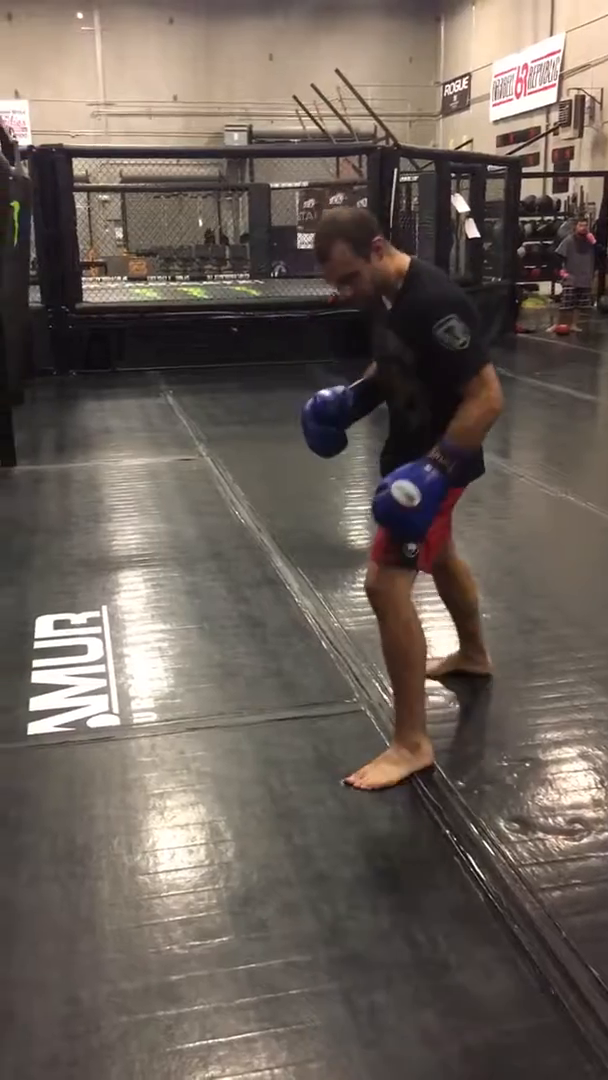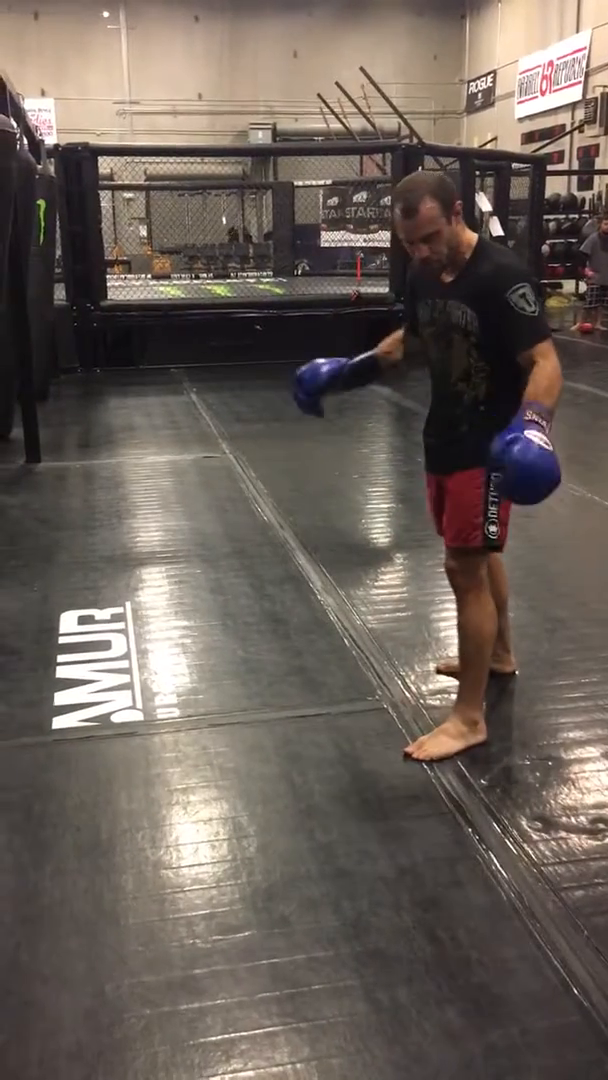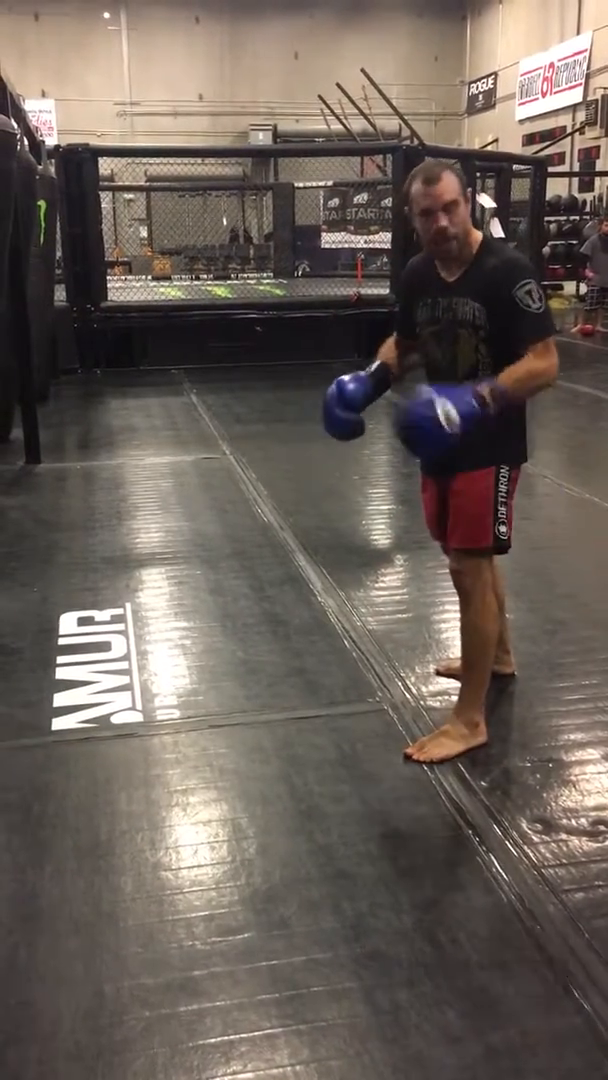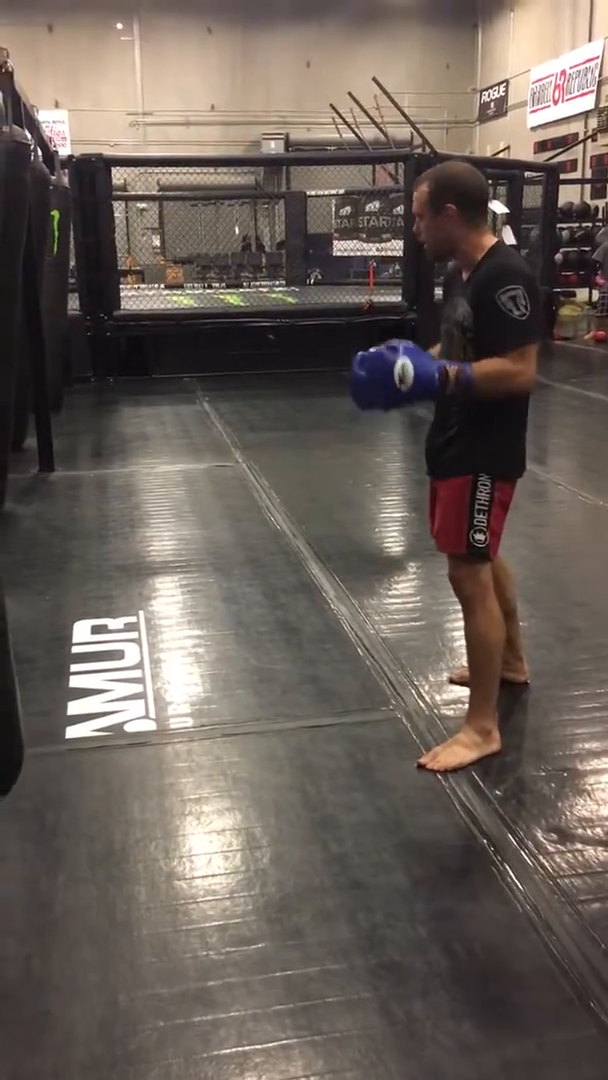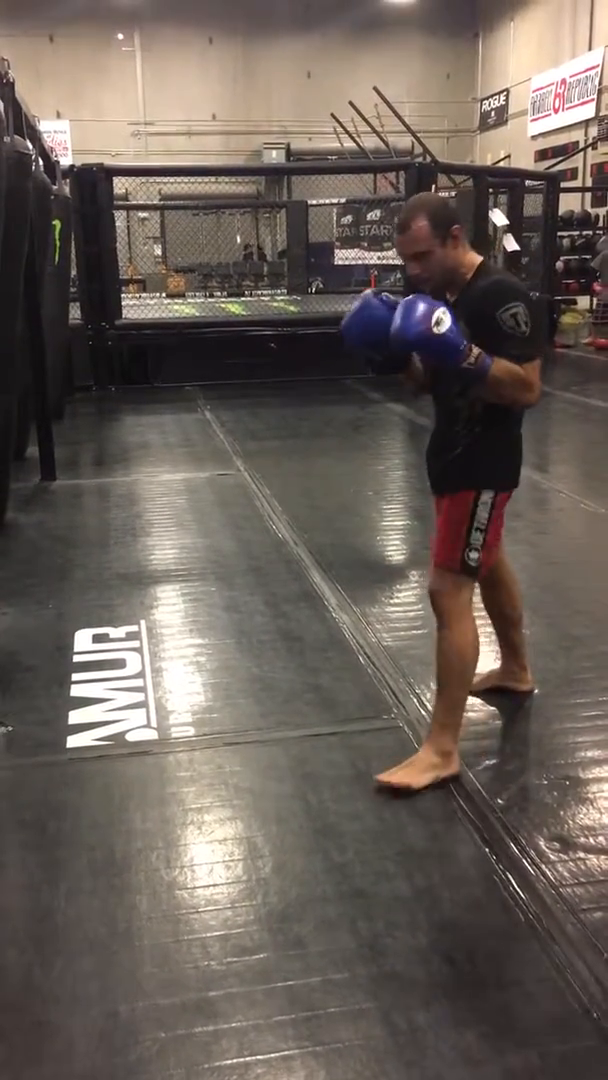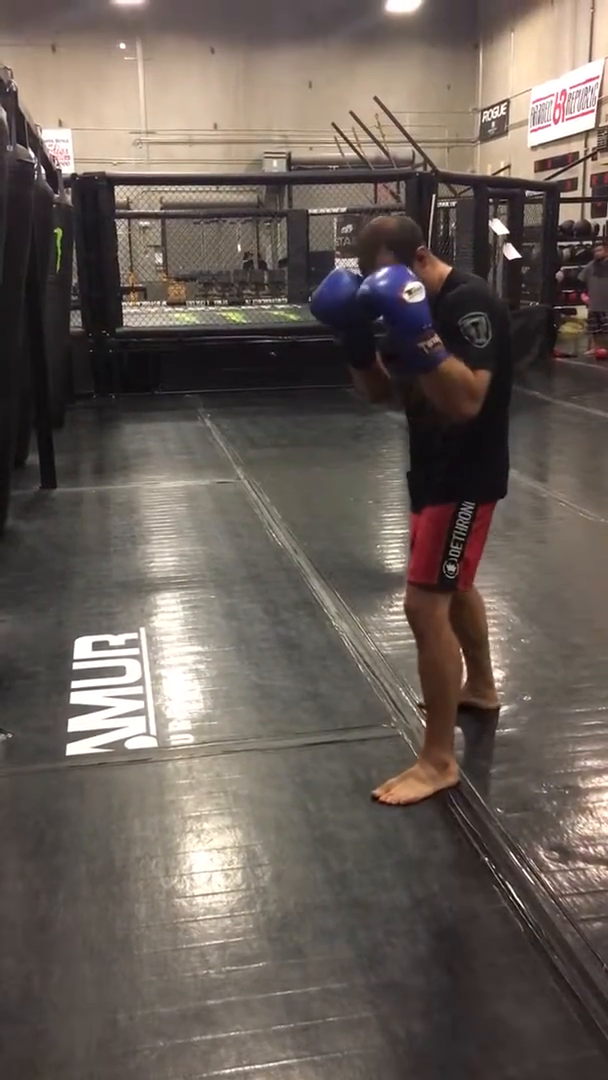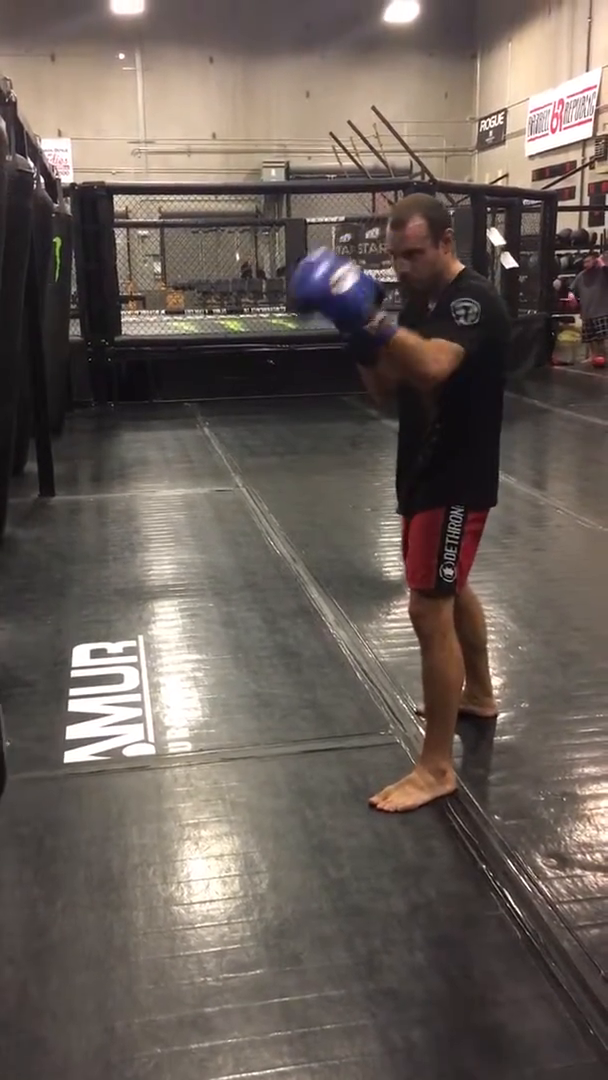
dt=0.7s
person 1, frame 1
left shoulder: (435, 303)
right shoulder: (386, 293)
left elbow: (486, 398)
left wrist: (435, 468)
right wrist: (353, 397)
left hip: (437, 457)
right hip: (413, 446)
left knee: (386, 584)
right knee: (437, 554)
left ankle: (411, 741)
right ankle: (473, 652)
person 1, frame 2
left shoulder: (502, 276)
right shoulder: (423, 274)
left elbow: (544, 361)
left wrist: (532, 423)
right wrist: (353, 369)
left hip: (487, 446)
right hip: (444, 437)
left knee: (465, 567)
right knee: (478, 552)
left ankle: (468, 717)
right ankle: (500, 652)
person 1, frame 3
left shoulder: (507, 272)
right shoulder: (416, 273)
left elbow: (543, 363)
left wrist: (475, 401)
right wrist: (369, 382)
left hip: (486, 445)
right hip: (442, 444)
left knee: (469, 568)
right knee: (471, 555)
left ankle: (469, 719)
right ankle: (498, 654)
person 1, frame 4
left shoulder: (506, 276)
right shoulder: (460, 272)
left elbow: (520, 371)
left wrist: (433, 375)
right wrist: (410, 364)
left hip: (484, 452)
right hip: (456, 443)
left knee: (468, 576)
right knee: (483, 558)
left ankle: (482, 727)
right ankle: (511, 661)
person 1, frame 5
left shoulder: (501, 296)
right shoulder: (435, 293)
left elbow: (526, 389)
left wrist: (461, 352)
right wrist: (397, 350)
left hip: (483, 462)
right hip: (453, 453)
left knee: (447, 590)
right knee: (487, 561)
left ankle: (442, 746)
right ankle: (515, 669)
person 1, frame 6
left shoulder: (470, 304)
right shoulder: (417, 306)
left elbow: (467, 402)
right elbow: (379, 392)
left wrist: (419, 334)
right wrist: (355, 336)
left hip: (466, 478)
right hip: (437, 469)
left knee: (425, 604)
right knee: (455, 583)
left ankle: (438, 760)
right ankle: (481, 686)
person 1, frame 7
left shoulder: (474, 301)
right shoulder: (421, 301)
left elbow: (430, 366)
right elbow: (388, 387)
left wrist: (367, 317)
right wrist: (361, 333)
left hip: (456, 481)
right hip: (429, 472)
left knee: (429, 610)
right knee: (452, 589)
left ankle: (436, 768)
right ankle: (478, 693)
